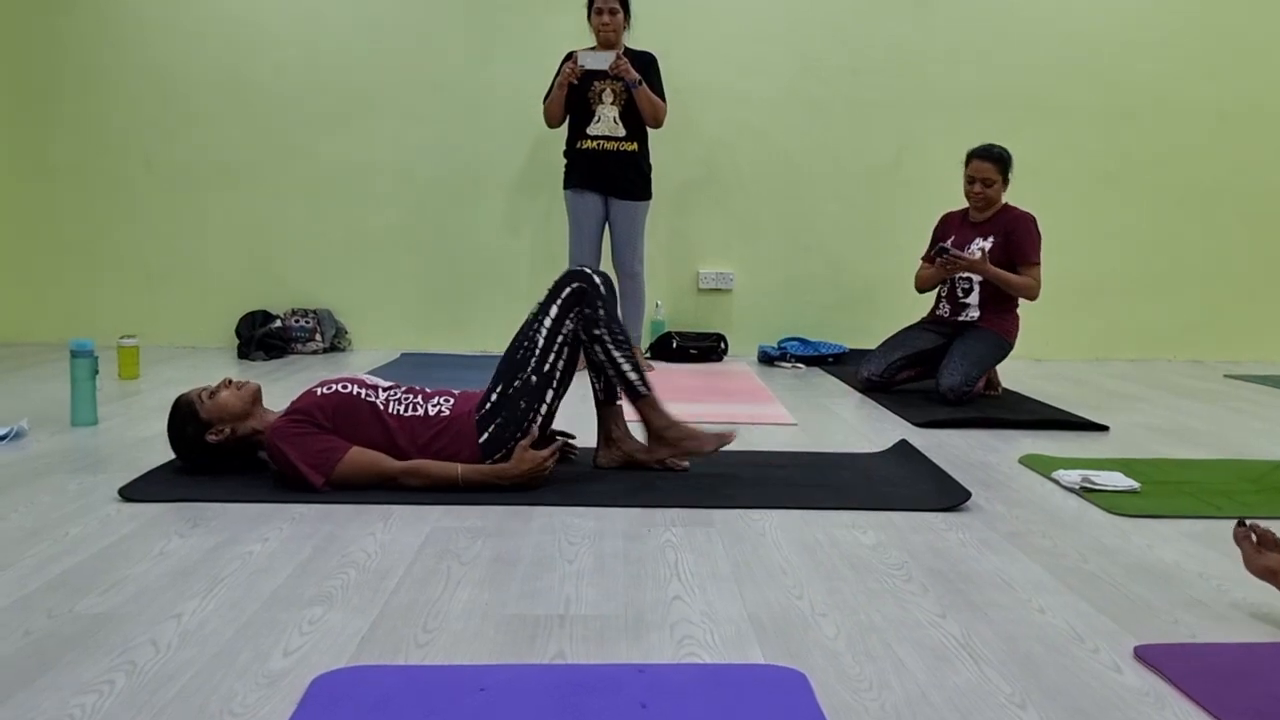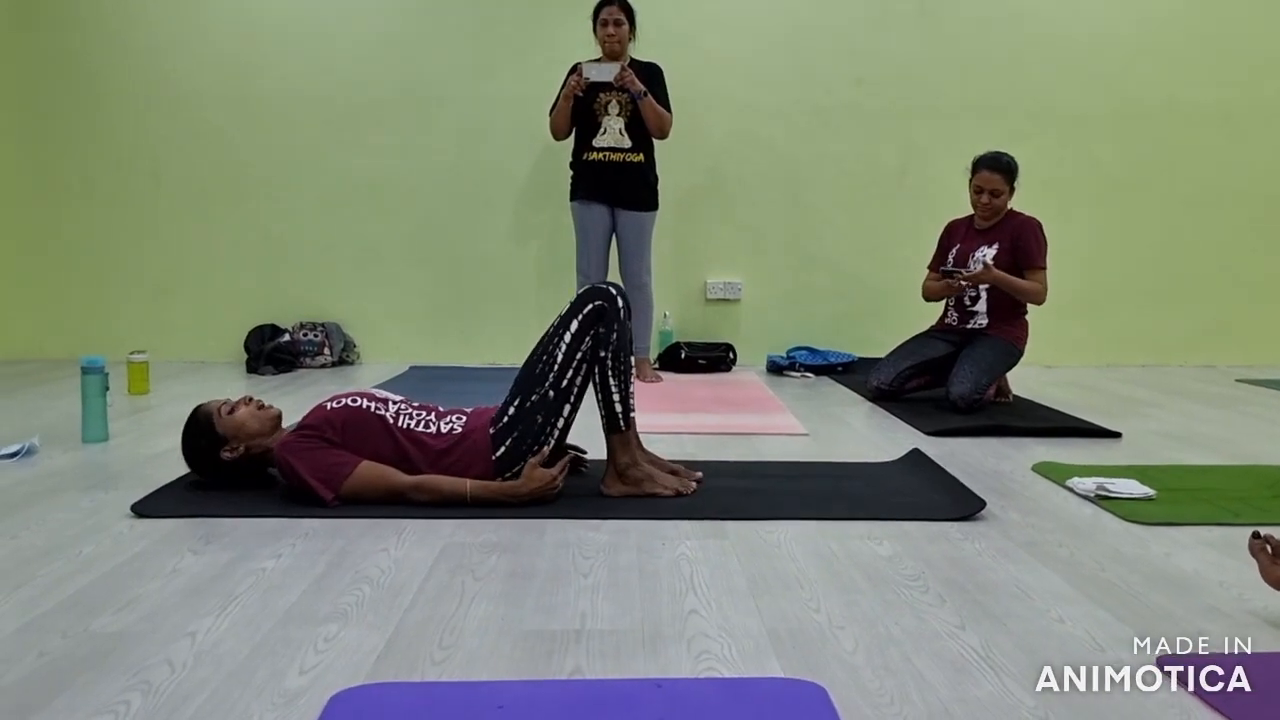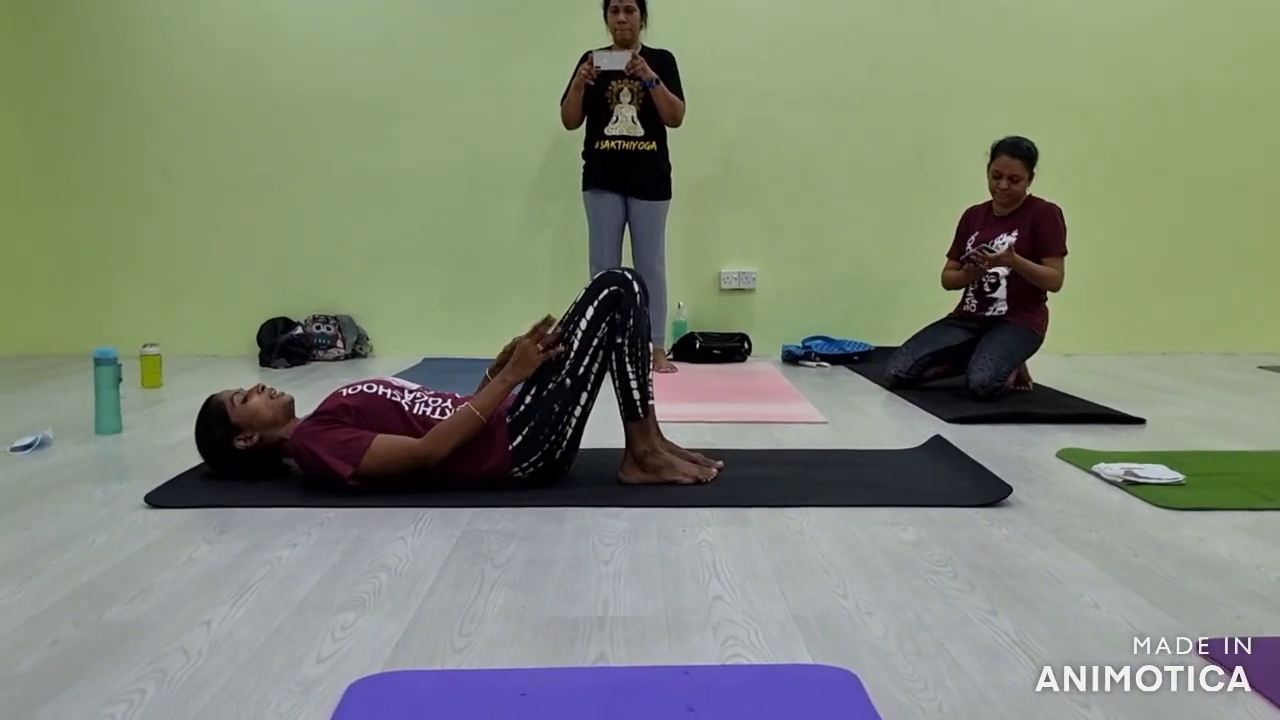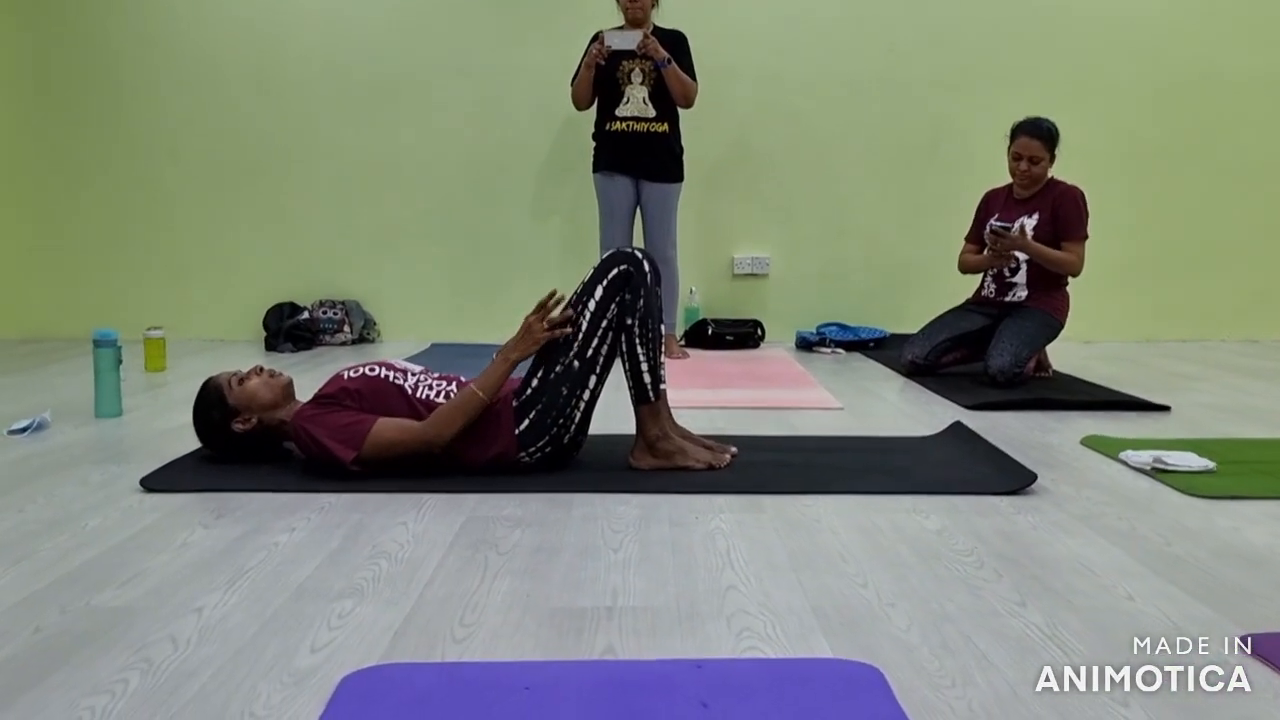
dt=1s
person 1, frame 1
left shoulder: (304, 412)
right shoulder: (290, 441)
right elbow: (402, 472)
left wrist: (543, 430)
right wrist: (507, 472)
left hip: (480, 411)
right hip: (490, 439)
left knee: (589, 287)
right knee: (580, 286)
left ankle: (615, 440)
right ankle: (659, 428)
person 1, frame 2
left shoulder: (309, 434)
right shoulder: (297, 455)
right elbow: (410, 488)
left wrist: (547, 438)
right wrist: (512, 490)
left hip: (493, 433)
right hip: (504, 453)
left knee: (605, 301)
right knee: (599, 307)
left ankle: (629, 454)
right ankle: (624, 470)
person 1, frame 3
left shoulder: (324, 424)
right shoulder: (315, 444)
right elbow: (430, 451)
left wrist: (499, 368)
right wrist: (511, 376)
left hip: (514, 426)
right hip: (523, 447)
left knee: (620, 286)
right knee: (614, 295)
left ankle: (649, 441)
right ankle: (643, 457)
person 1, frame 4
left shoulder: (325, 407)
right shoulder: (315, 428)
right elbow: (433, 435)
left wrist: (514, 347)
right wrist: (514, 354)
left hip: (520, 408)
right hip: (529, 432)
left knee: (630, 266)
right knee: (624, 275)
left ankle: (660, 426)
right ankle: (655, 442)
person 2, frame 1
left shoulder: (644, 62)
right shoulder: (573, 61)
left elbow: (657, 120)
right elbow: (551, 121)
left wrist: (633, 79)
right wrist: (562, 84)
left hip: (630, 182)
right hip: (583, 180)
left knee: (630, 267)
right knee: (582, 266)
left ankle: (635, 349)
person 2, frame 2
left shoulder: (649, 72)
right shoulder: (580, 71)
left elbow: (663, 130)
right elbow: (558, 133)
left wrist: (638, 90)
right wrist: (568, 95)
left hip: (637, 191)
right hip: (589, 191)
left knee: (637, 277)
right knee: (590, 277)
left ankle: (642, 359)
person 2, frame 3
left shoulder: (661, 60)
right shoulder: (591, 60)
left elbow: (676, 118)
right elbow: (570, 121)
left wrist: (650, 78)
right wrist: (579, 84)
left hip: (650, 180)
right hip: (602, 180)
left knee: (651, 266)
right knee: (603, 266)
left ankle: (657, 348)
person 2, frame 4
left shoulder: (673, 40)
right shoulder: (602, 41)
left elbow: (688, 99)
right elbow: (580, 102)
left wrist: (662, 58)
right wrist: (589, 65)
left hip: (662, 163)
right hip: (613, 163)
left knee: (663, 250)
right knee: (613, 250)
left ankle: (668, 334)
person 3, frame 1
left shoulder: (1019, 223)
right shoulder: (949, 221)
left elbow: (1032, 289)
right elbow: (920, 283)
left wrist: (985, 270)
right wrist: (940, 271)
left hip: (990, 327)
right hip: (941, 323)
left knee: (952, 387)
right knee: (869, 375)
left ankle: (979, 372)
right ankle: (951, 362)
person 3, frame 2
left shoulder: (1024, 228)
right shoulder: (954, 229)
left elbow: (1039, 293)
right elbow: (927, 289)
left wrist: (995, 277)
right wrist: (946, 288)
left hip: (999, 334)
right hip: (950, 330)
left knee: (963, 395)
right knee: (879, 383)
left ankle: (990, 379)
right ankle: (962, 371)
person 3, frame 3
left shoulder: (1044, 214)
right shoulder: (973, 216)
left elbow: (1055, 281)
right elbow: (947, 278)
left wrist: (1013, 262)
right wrist: (967, 275)
left hip: (1018, 321)
right hip: (969, 318)
left knee: (982, 383)
right knee: (897, 371)
left ankle: (1010, 367)
right ankle: (979, 358)
person 3, frame 4
left shoulder: (1066, 197)
right shoulder: (993, 199)
left elbow: (1074, 265)
right elbow: (964, 261)
left wrist: (1025, 246)
right wrist: (991, 259)
left hip: (1038, 307)
right hip: (987, 303)
left knee: (1001, 369)
right knee: (913, 357)
left ankle: (1029, 354)
right ankle: (998, 344)
